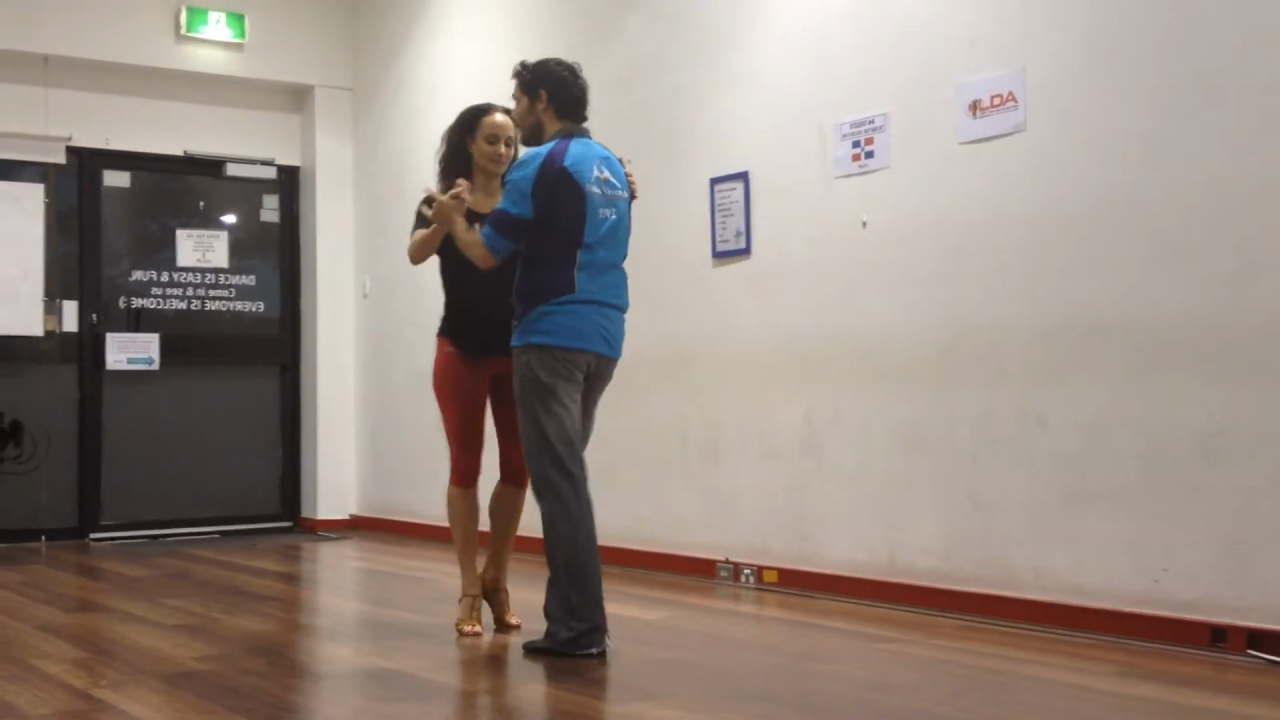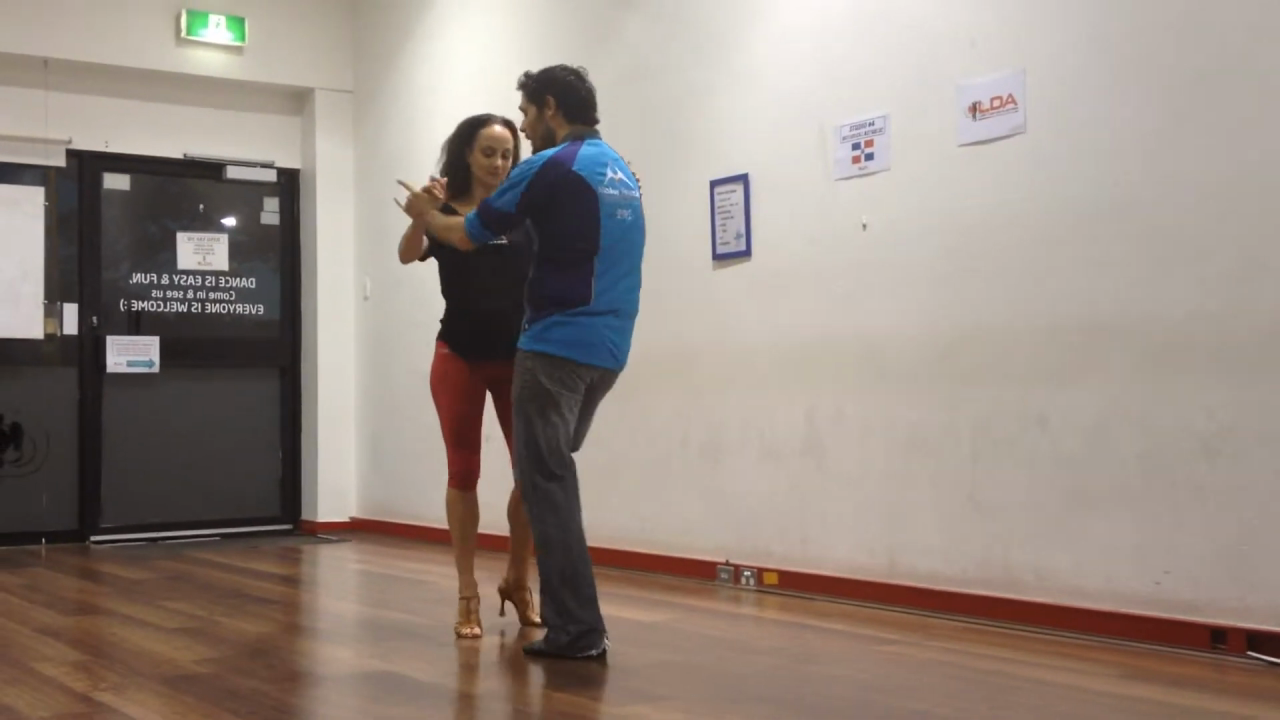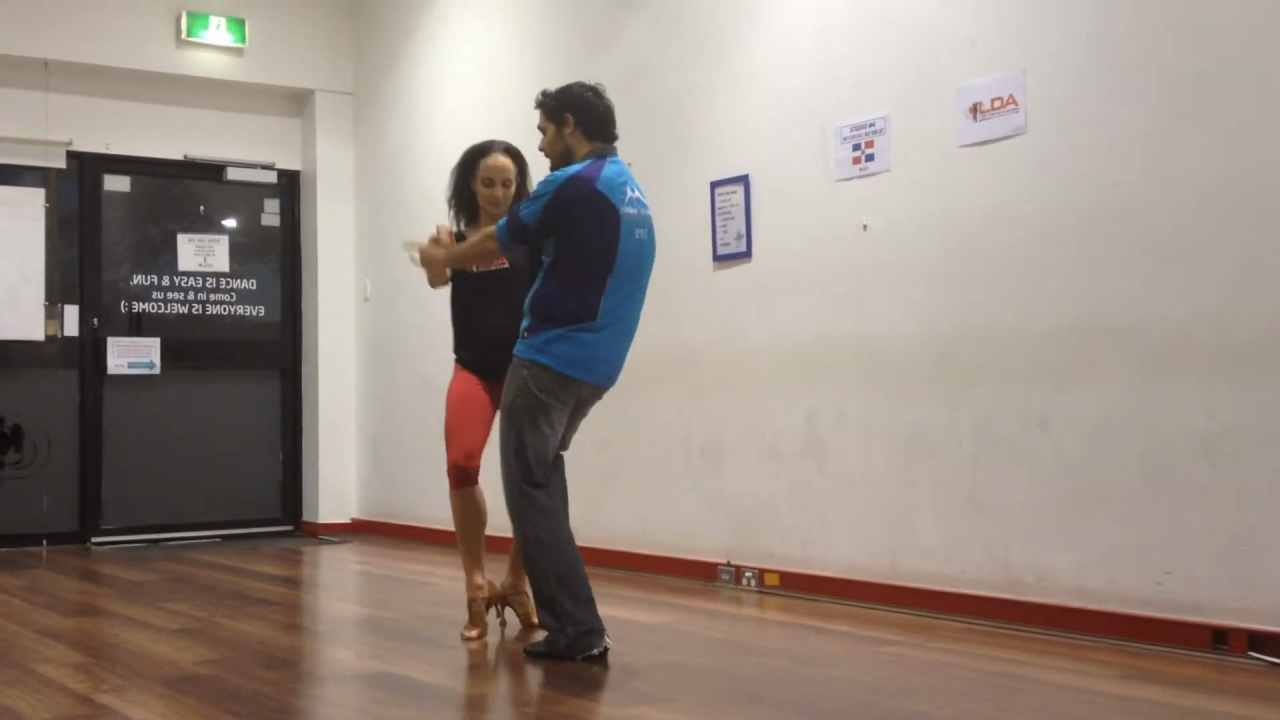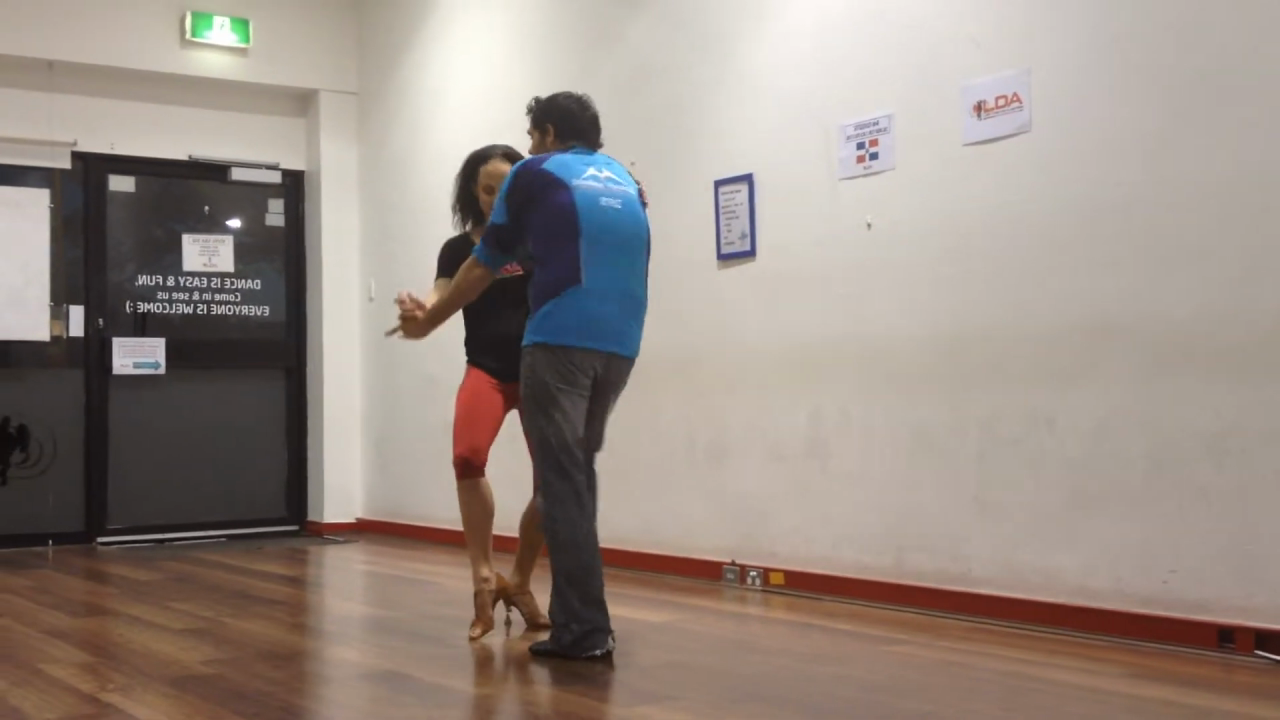
dt=0.3s
person 1, frame 1
left shoulder: (543, 163)
right shoulder: (609, 165)
left elbow: (488, 253)
left wrist: (453, 219)
right wrist: (482, 208)
left hip: (552, 337)
right hip: (602, 338)
left knee: (558, 480)
right knee: (562, 473)
left ankle: (578, 627)
right ankle: (579, 614)
person 1, frame 2
left shoulder: (552, 167)
right shoulder: (621, 170)
left elbow: (469, 235)
left wrist: (428, 211)
left hip: (558, 345)
right hip: (607, 348)
left knee: (546, 485)
right knee: (554, 477)
left ankle: (576, 629)
right ankle: (572, 620)
person 1, frame 3
left shoulder: (575, 183)
right shoulder: (630, 189)
left elbow: (501, 243)
left wrist: (444, 257)
left hip: (552, 358)
right hip: (598, 363)
left knee: (531, 491)
right knee: (543, 477)
left ankle: (577, 630)
right ankle: (570, 621)
person 1, frame 4
left shoulder: (534, 173)
right shoulder: (626, 180)
left elbow: (485, 264)
left wrist: (429, 319)
left hip: (563, 337)
right hip: (622, 343)
left knee: (562, 484)
right knee: (577, 475)
left ankle: (584, 629)
right ankle: (579, 614)
person 2, frame 1
right shoulder: (439, 203)
right elbow: (416, 253)
right wrist: (443, 220)
left hip: (519, 351)
right hip: (462, 352)
left knee: (519, 468)
right knee: (465, 468)
left ankle: (494, 577)
right ankle: (468, 591)
person 2, frame 2
right shoulder: (442, 213)
right elbow: (407, 255)
right wrist: (419, 219)
left hip: (520, 356)
right hip: (460, 357)
right knee: (464, 470)
left ankle: (517, 581)
right ankle: (467, 592)
person 2, frame 3
right shoulder: (455, 243)
right elbow: (436, 276)
right hip: (474, 370)
right knee: (461, 464)
left ankle: (514, 586)
right ankle: (476, 585)
person 2, frame 4
right shoulder: (458, 248)
right elbow: (440, 299)
right hip: (487, 371)
right knee: (467, 456)
left ankle: (519, 583)
right ankle: (484, 578)
